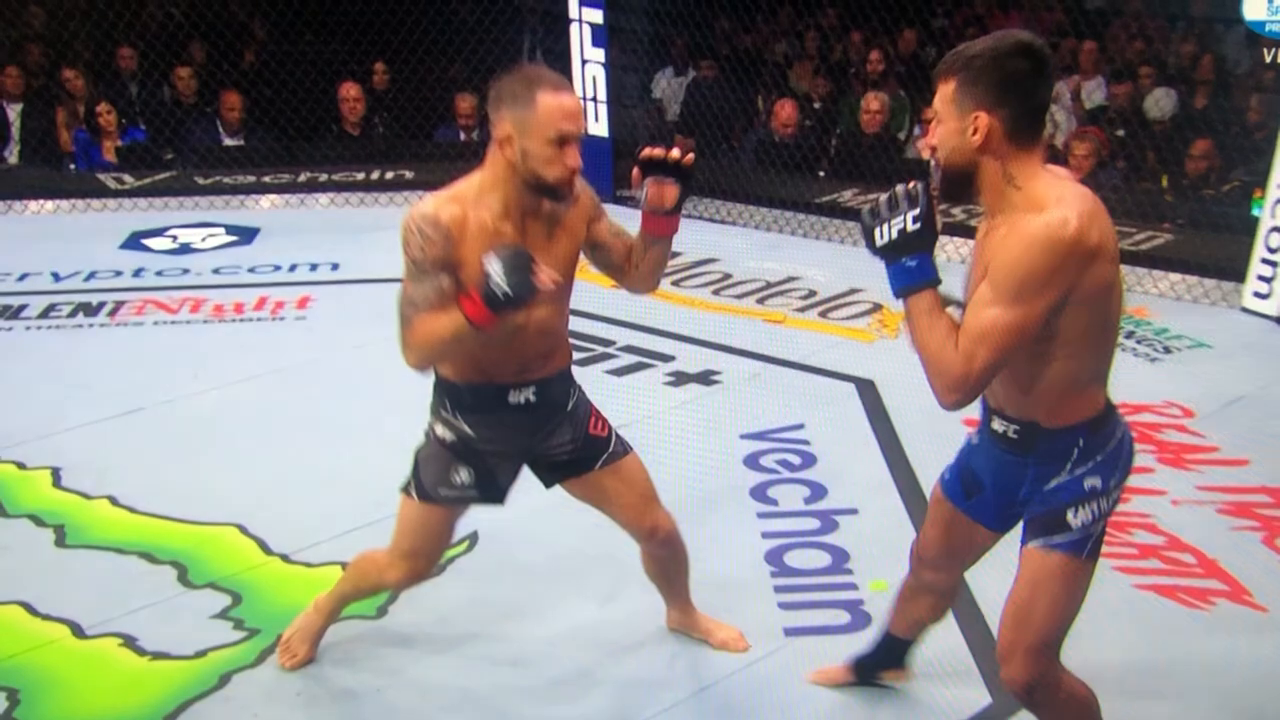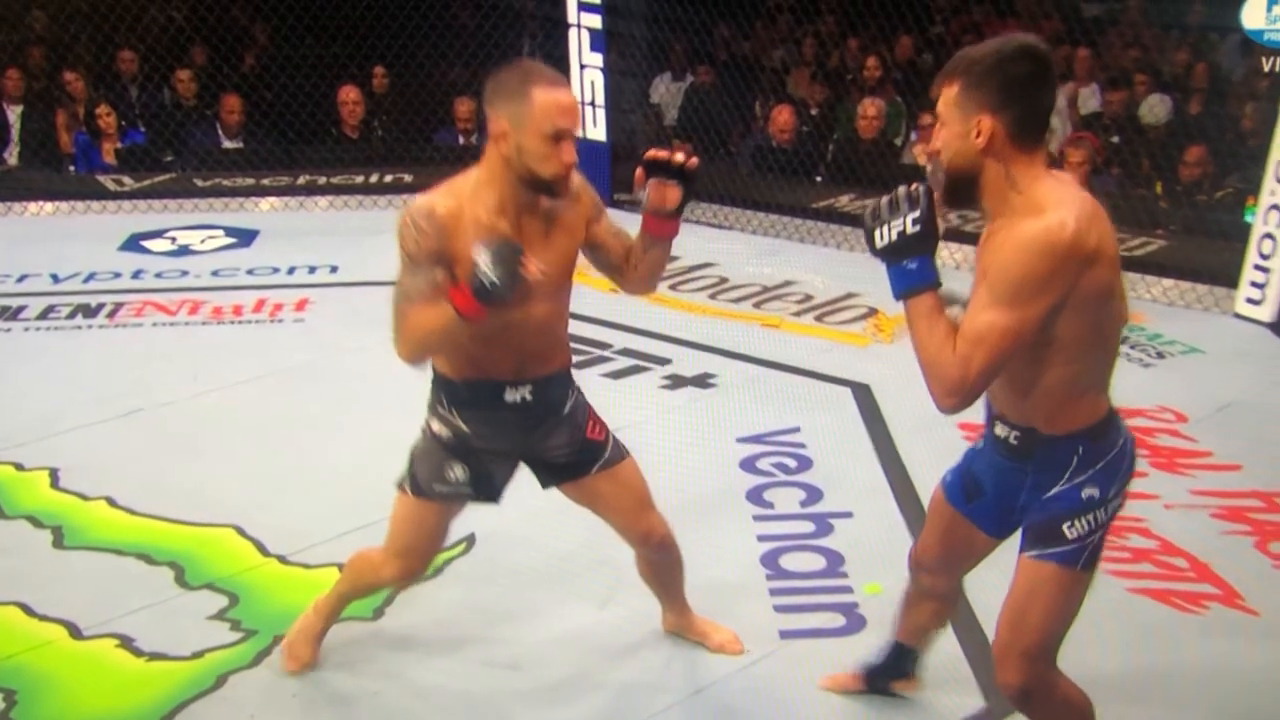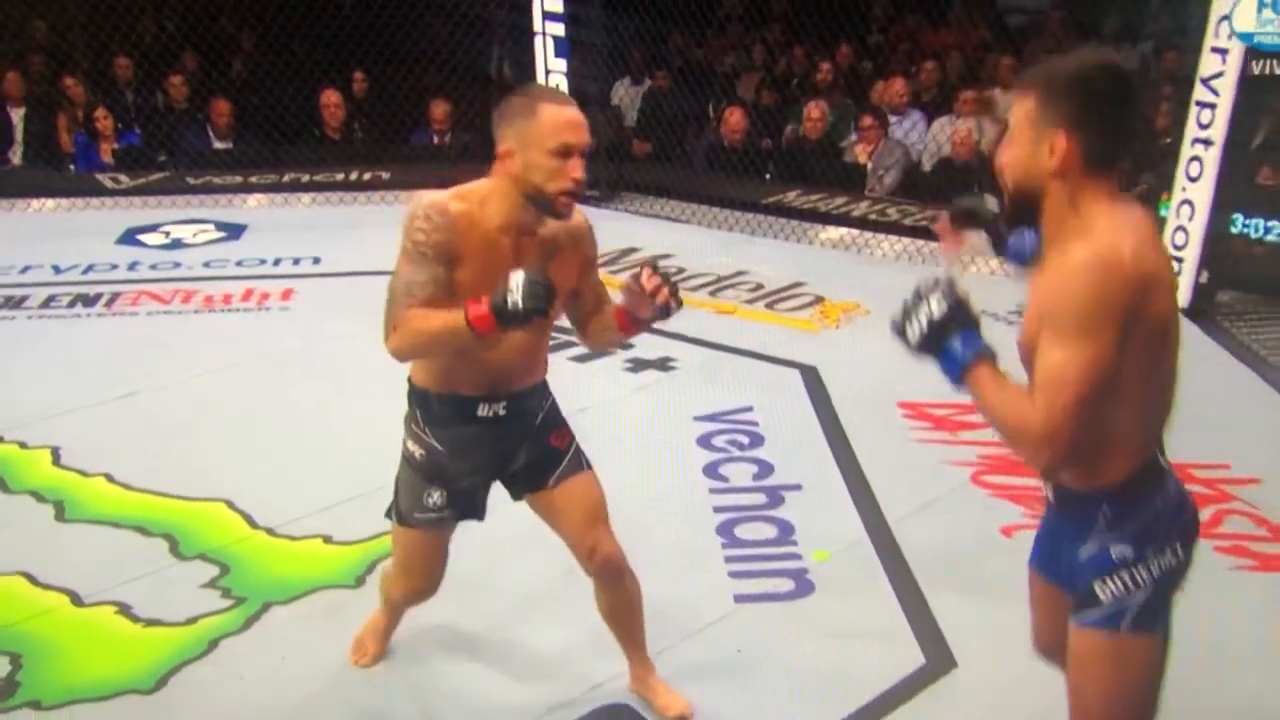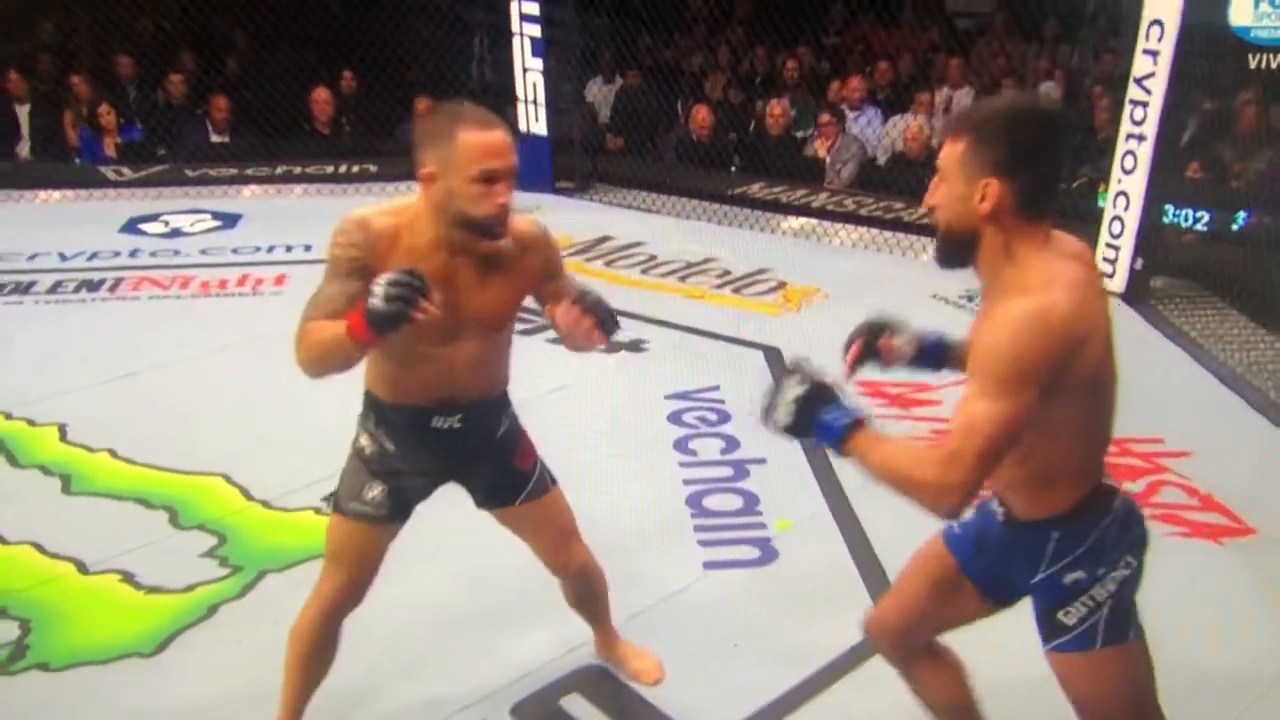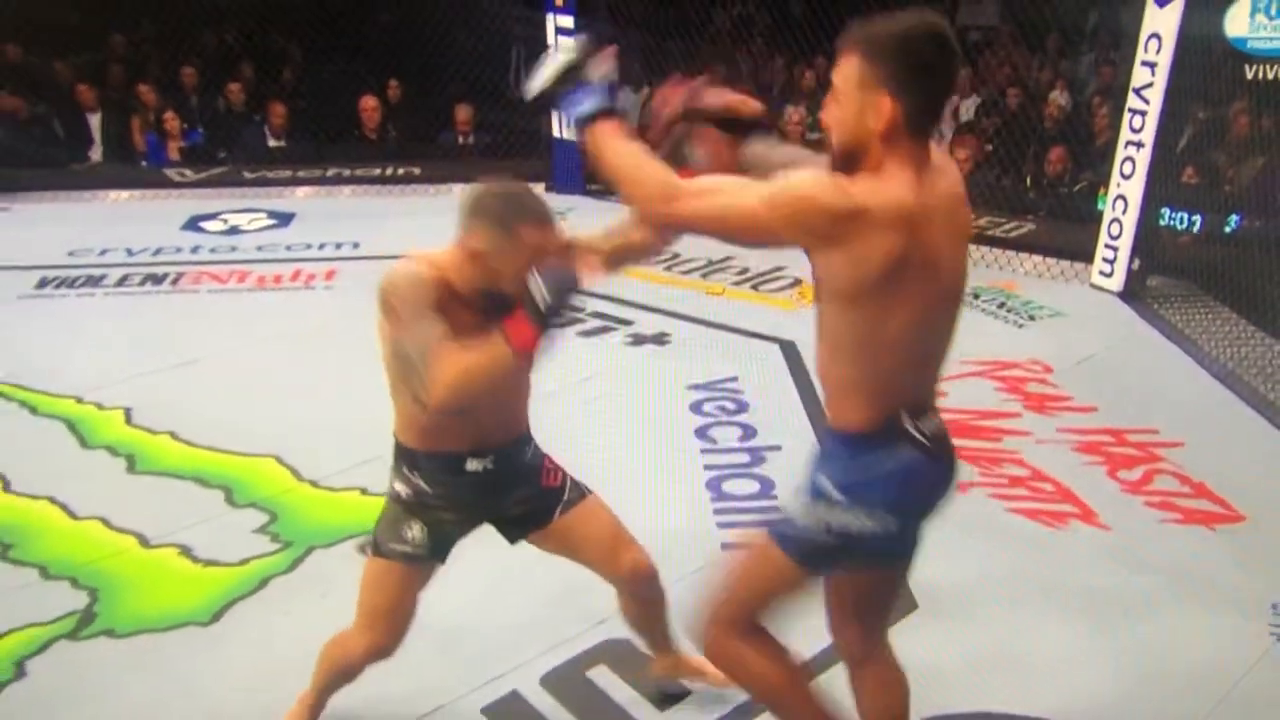
dt=1s
person 1, frame 1
left shoulder: (1052, 226)
right shoulder: (1018, 199)
left elbow: (954, 379)
left wrist: (909, 265)
left hip: (1071, 459)
right hip: (1002, 436)
right knee: (932, 560)
right ankle: (886, 657)
person 1, frame 2
left shoulder: (1050, 229)
right shoulder: (1023, 203)
left elbow: (953, 385)
left wrist: (911, 268)
left hip: (1073, 465)
right hip: (1007, 443)
right knee: (931, 564)
person 1, frame 3
left shoulder: (1096, 261)
right shoulder: (1115, 223)
left elbow: (1043, 440)
left wrist: (959, 348)
right wrist: (1012, 245)
left hip: (1121, 527)
right hip: (1084, 505)
right knee: (1061, 649)
person 1, frame 4
left shoulder: (1035, 307)
right shoulder: (1051, 255)
left elbow: (947, 486)
left wrist: (835, 422)
right wrist: (929, 351)
left hip: (1074, 545)
right hip: (1008, 520)
right knee: (894, 630)
person 1, frame 5
left shoulder: (846, 208)
right shoulder: (935, 174)
left elbow: (665, 201)
left wrist: (589, 106)
left hip: (868, 466)
right hip: (910, 452)
left knee: (726, 627)
right knee: (860, 638)
person 2, frame 1
left shoulder: (575, 200)
right shoulder: (439, 222)
left elbow: (639, 277)
right elbow: (417, 350)
left wrist: (661, 212)
right wrist: (485, 302)
left hip: (557, 400)
right hip: (470, 414)
left knee: (657, 528)
right knee: (406, 565)
left ankle: (682, 611)
right ankle: (324, 608)
person 2, frame 2
left shoulder: (573, 198)
right shoulder: (435, 217)
left elbow: (636, 279)
right elbow: (410, 344)
left wrist: (662, 215)
right wrist: (476, 294)
left hip: (554, 400)
right hip: (468, 411)
left knee: (651, 533)
right knee: (401, 562)
left ankle: (679, 614)
right ankle: (322, 610)
person 2, frame 3
left shoulder: (574, 231)
right shoulder: (441, 218)
left elbow: (593, 328)
right elbow: (402, 338)
left wrist: (633, 311)
right wrist: (490, 313)
left hip: (530, 413)
right hip: (444, 423)
left knee: (604, 555)
right knee: (415, 582)
right ankle: (385, 615)
person 2, frame 4
left shoulder: (526, 242)
right shoulder: (370, 237)
left elbow: (570, 326)
right elbow: (310, 355)
left wrist: (587, 326)
right wrist: (368, 322)
left hip: (487, 424)
right hip: (396, 433)
left knee: (571, 559)
right knee: (336, 593)
left ankle: (609, 641)
person 2, frame 5
left shoulder: (533, 263)
right shoulder: (411, 286)
left elbow: (644, 235)
right elbow: (444, 389)
right wrist: (530, 324)
left hip: (517, 461)
right hip: (432, 479)
left knee: (635, 569)
right knee: (372, 640)
left ankle: (667, 659)
